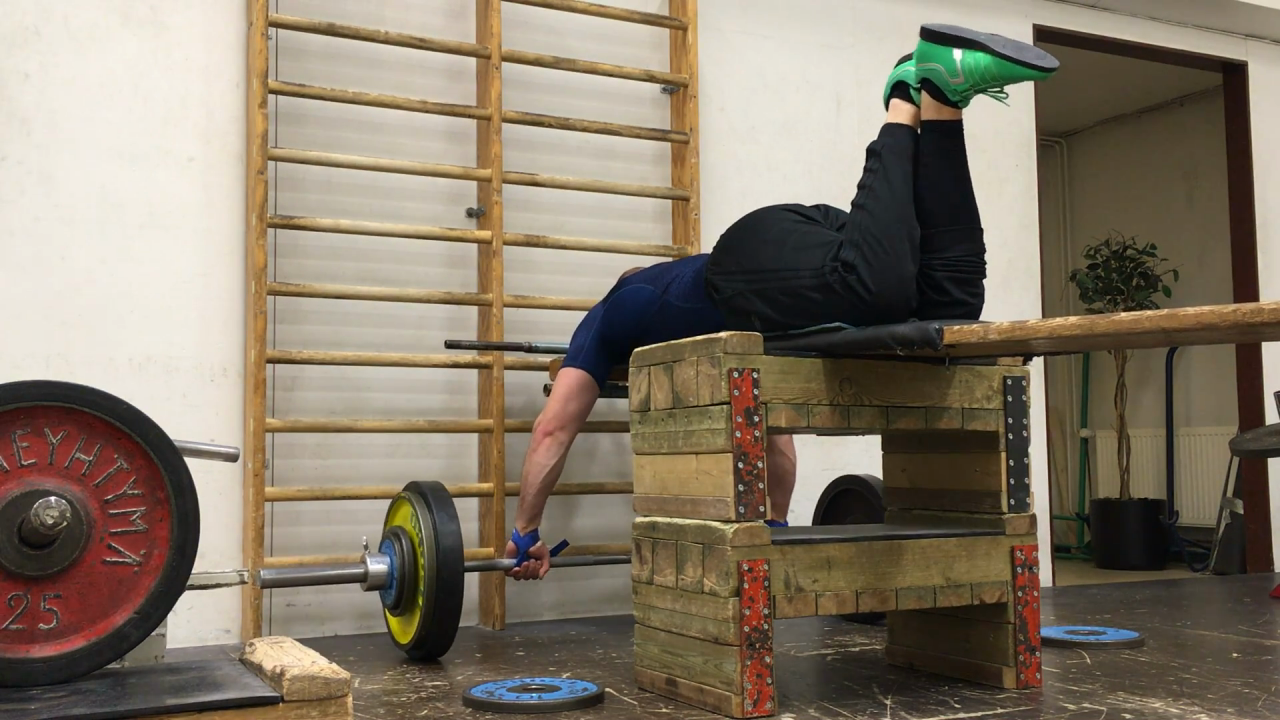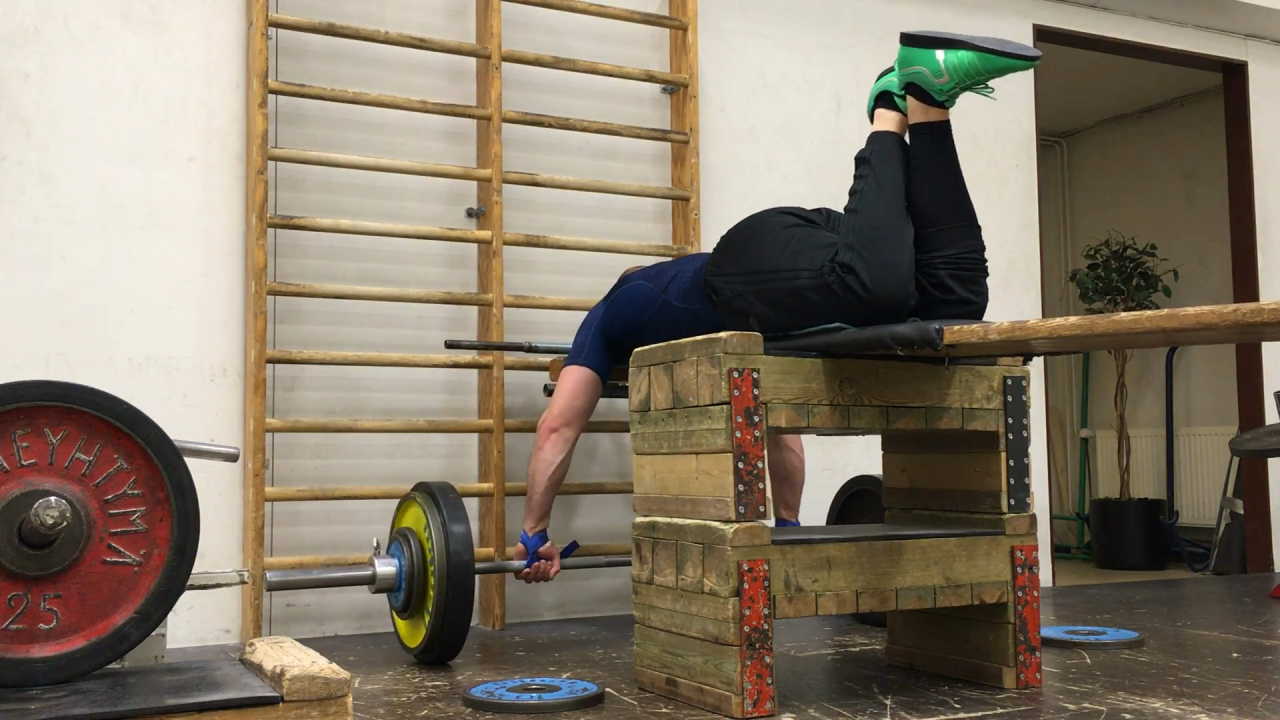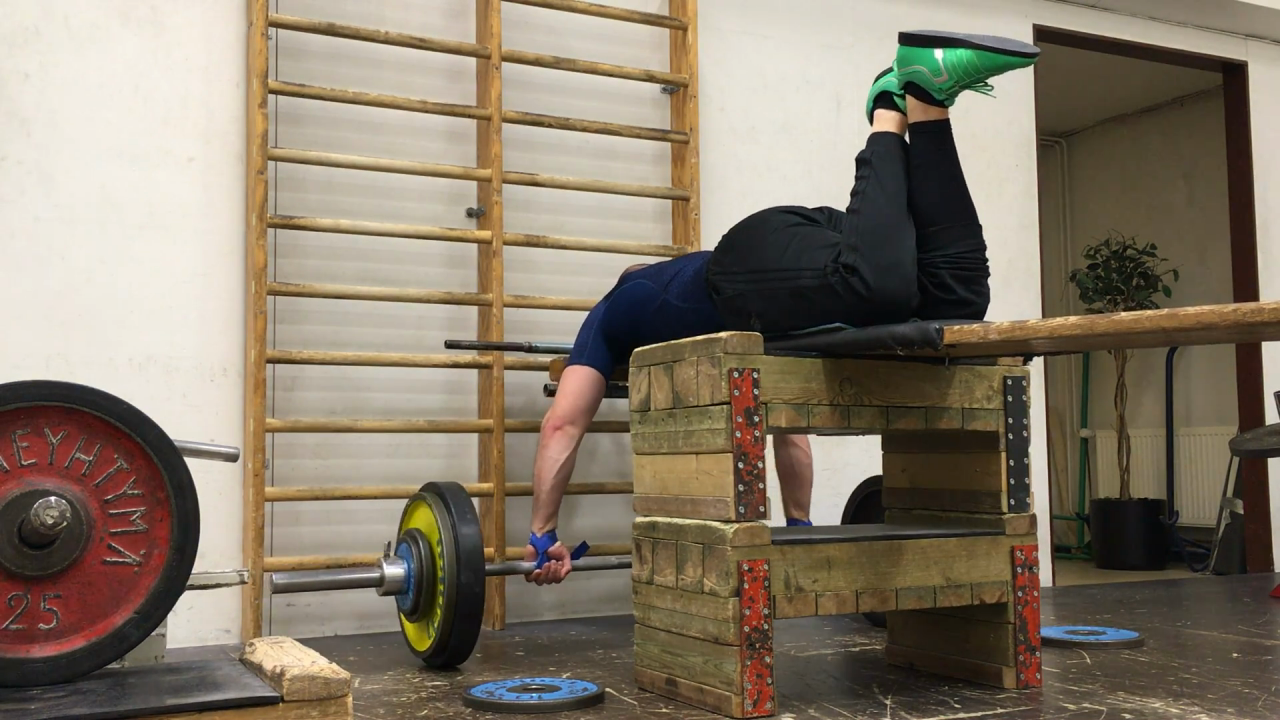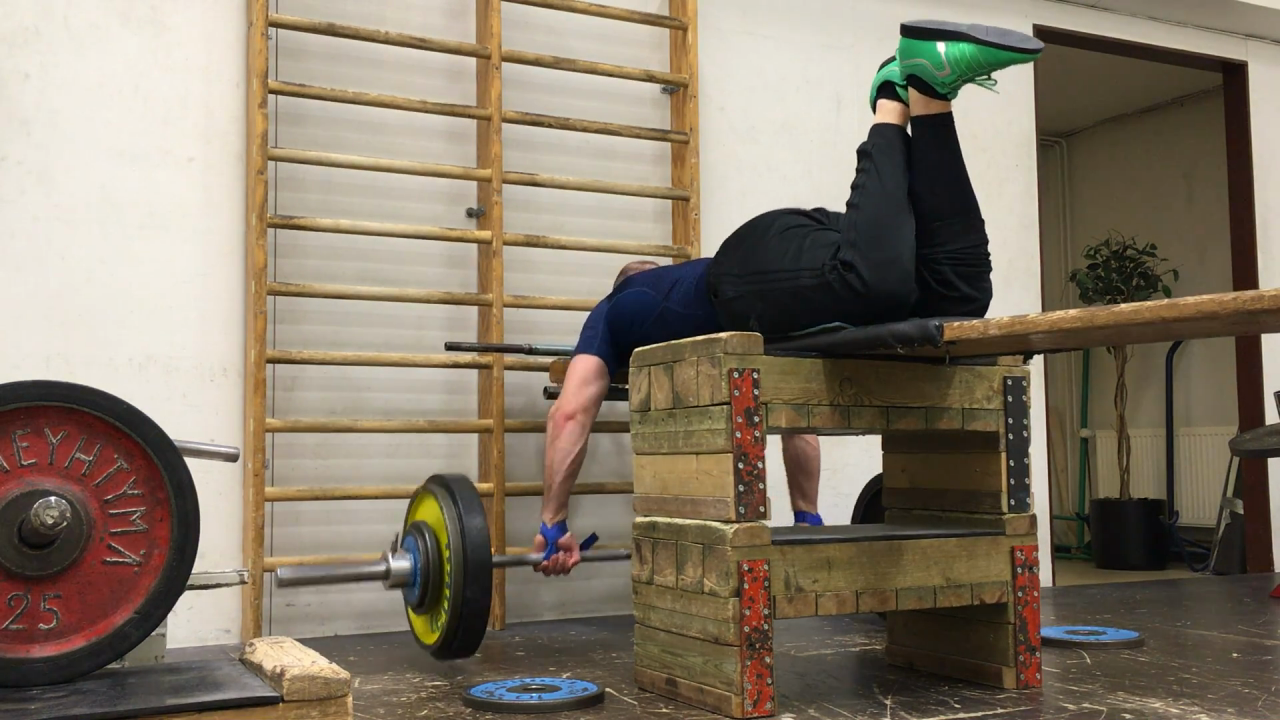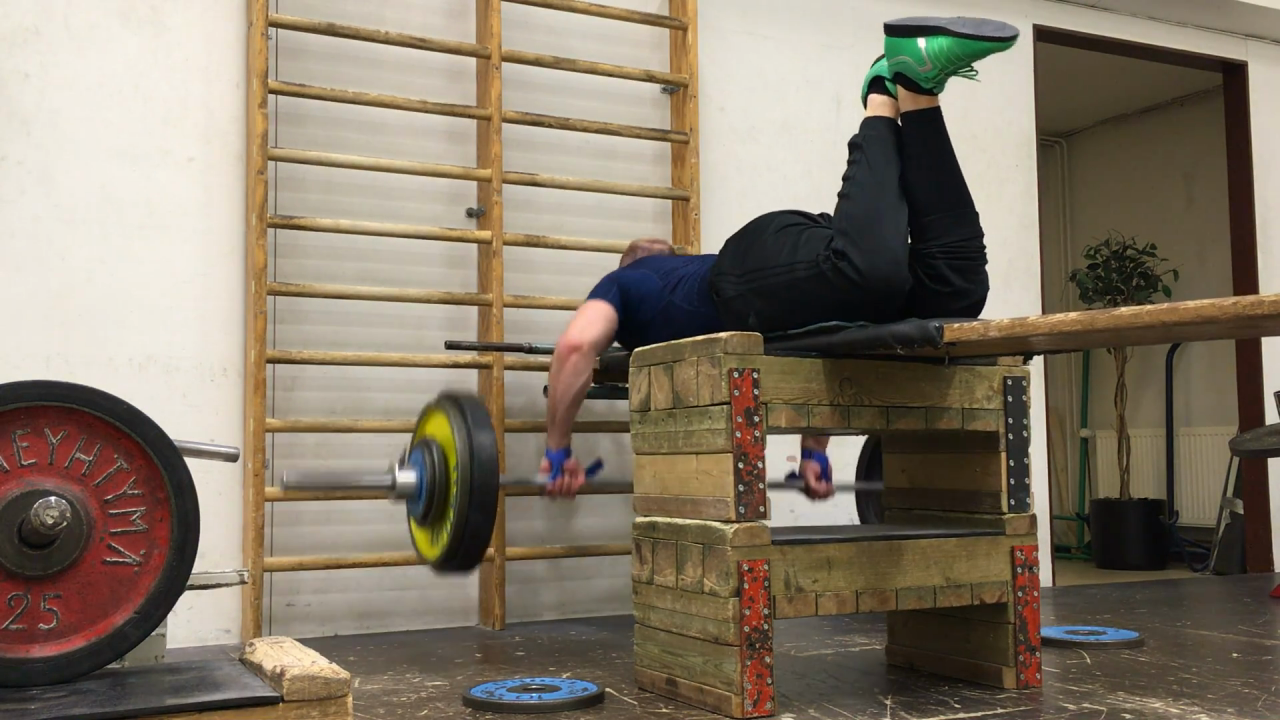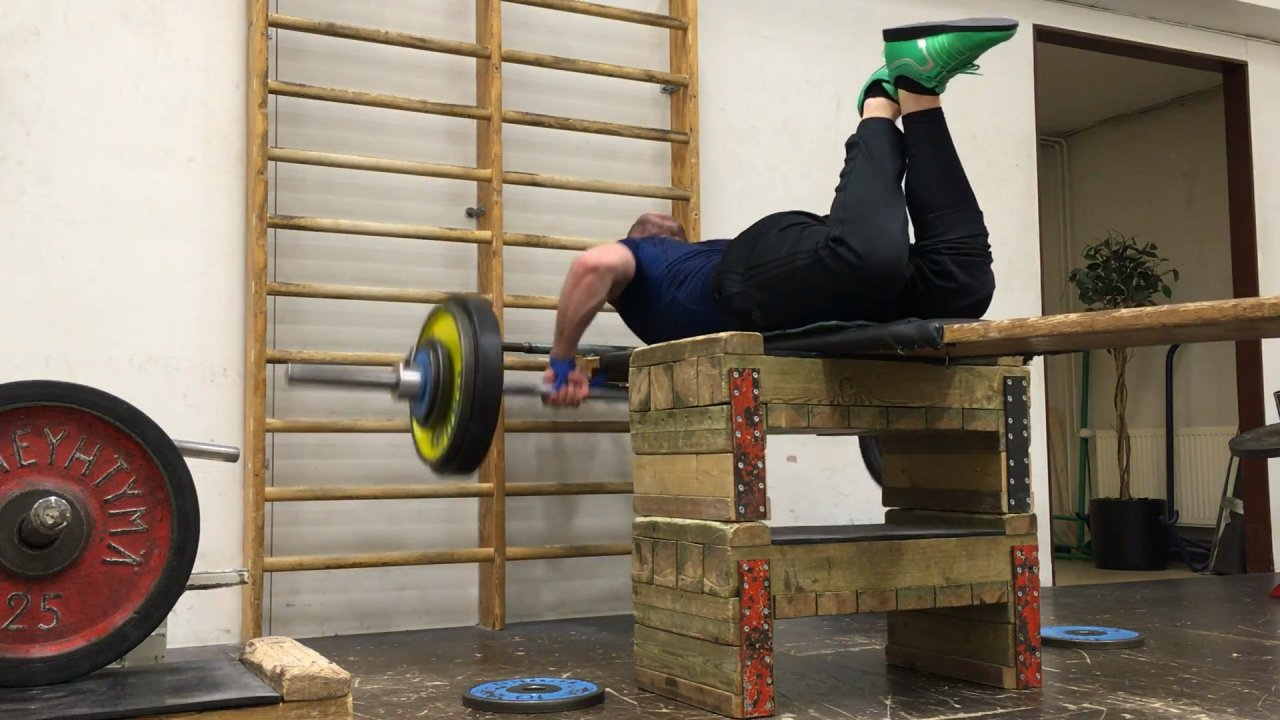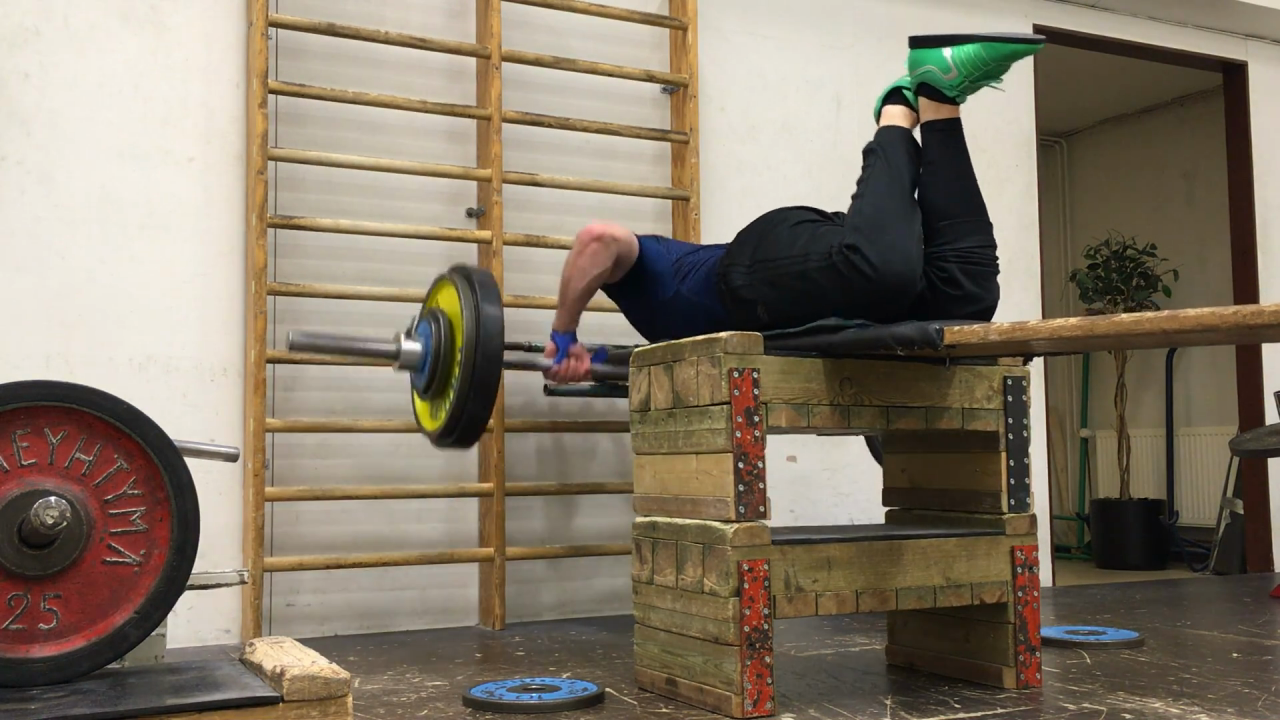
dt=0.2s
person 1, frame 1
left shoulder: (610, 317)
left elbow: (553, 429)
right elbow: (773, 426)
left wrist: (526, 534)
right wrist: (777, 525)
left hip: (756, 265)
right hip: (802, 246)
left knee: (875, 287)
right knee: (951, 305)
left ankle: (905, 106)
right ankle: (936, 93)
person 1, frame 2
left shoulder: (612, 315)
right shoulder: (733, 334)
left elbow: (559, 425)
left wrist: (535, 535)
right wrist: (788, 525)
left hip: (754, 267)
left knee: (874, 284)
right knee: (955, 299)
left ankle: (890, 115)
right ankle: (923, 96)
person 1, frame 3
left shoulder: (612, 316)
right shoulder: (690, 324)
left elbow: (562, 424)
right elbow: (787, 425)
left wrist: (544, 534)
right wrist: (799, 524)
left hip: (754, 266)
left knee: (879, 285)
right knee: (957, 299)
left ankle: (889, 115)
right ankle: (922, 98)
person 1, frame 4
left shoulder: (614, 313)
left elbow: (570, 414)
left wrist: (553, 525)
right wrist: (807, 515)
left hip: (758, 271)
left knee: (876, 280)
right knee: (959, 294)
left ankle: (892, 103)
right ankle: (923, 91)
person 1, frame 5
left shoulder: (621, 286)
left elbow: (575, 346)
left wrist: (558, 453)
right wrist: (814, 452)
left hip: (756, 276)
left knee: (870, 270)
right knee: (958, 287)
left ankle: (882, 100)
right ankle: (913, 89)
person 1, frame 6
left shoulder: (635, 259)
right shoulder: (698, 261)
left elbow: (596, 266)
left wrist: (562, 361)
left hip: (755, 290)
right knee: (962, 280)
left ankle: (882, 102)
person 1, frame 7
left shoulder: (636, 269)
left elbow: (599, 239)
left wrist: (563, 336)
left hip: (762, 271)
right knee: (968, 292)
left ankle: (897, 112)
right ankle: (936, 95)
